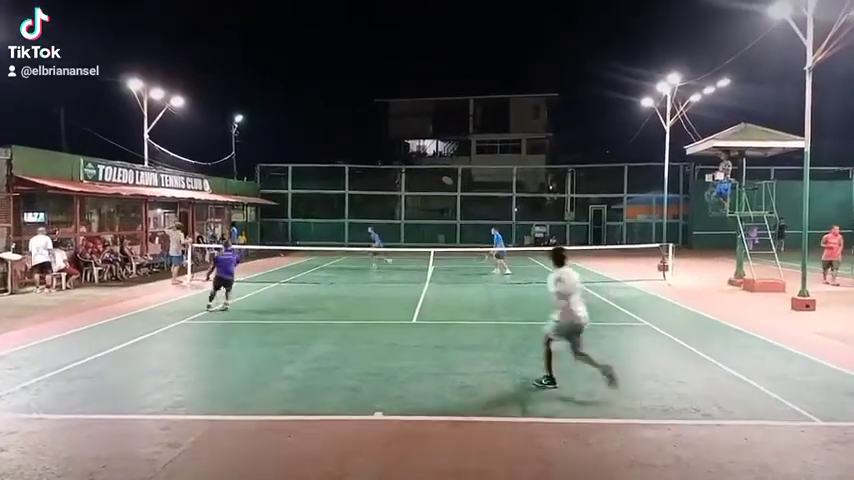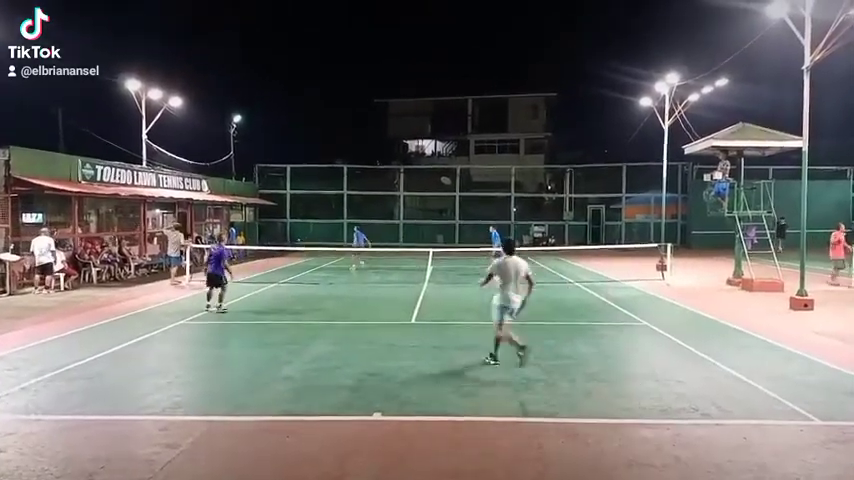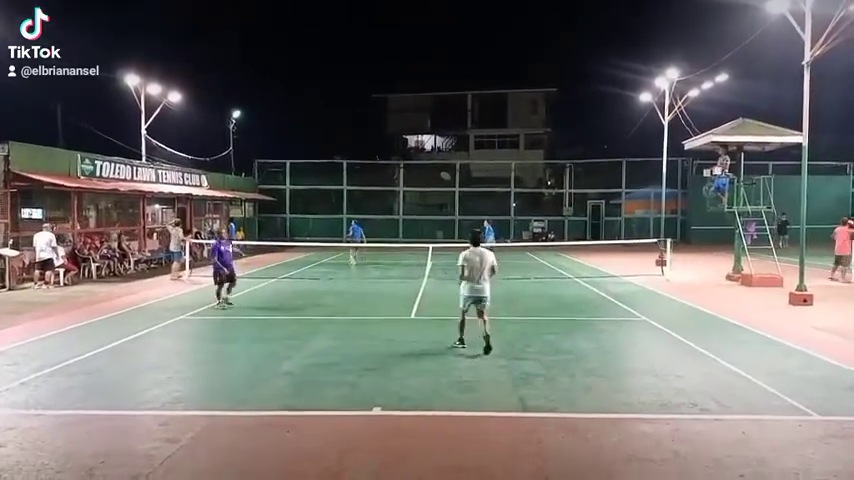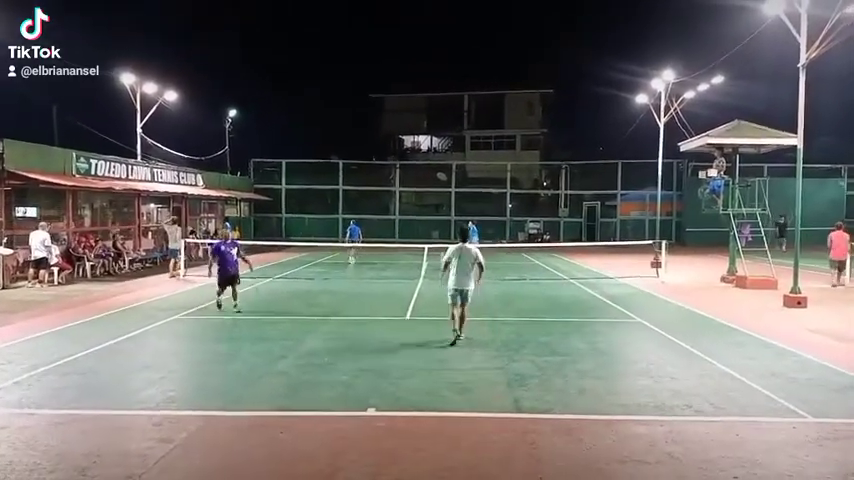
dt=0.4s
person 1, frame 1
left shoulder: (555, 277)
right shoulder: (574, 274)
left elbow: (559, 298)
left wrist: (560, 313)
left hip: (565, 318)
right hip: (581, 317)
left knee: (546, 340)
right knee: (578, 353)
person 1, frame 2
left shoulder: (499, 263)
right shoulder: (523, 264)
left elbow: (486, 280)
right elbow: (531, 283)
left wrist: (481, 283)
right wrist: (526, 298)
left hip: (502, 300)
right hip: (515, 301)
left knee: (502, 330)
right knee: (501, 327)
left ankle: (521, 348)
right ankle: (494, 356)
person 1, frame 3
left shoulder: (465, 254)
right shoulder: (489, 254)
left elbow: (462, 274)
right elbow: (494, 272)
left wrist: (461, 281)
left hip: (468, 290)
right hip: (483, 290)
left knee: (463, 314)
right knee: (483, 316)
left ankle: (461, 340)
right ankle: (486, 335)
person 1, frame 4
left shoulder: (452, 249)
right shoulder: (475, 250)
left elbow: (444, 267)
right elbow: (482, 268)
left wrist: (443, 274)
right wrist: (478, 278)
left hip: (454, 283)
right hip: (468, 284)
left knee: (454, 309)
right knee: (463, 307)
left ankle: (455, 331)
right ankle: (460, 333)
